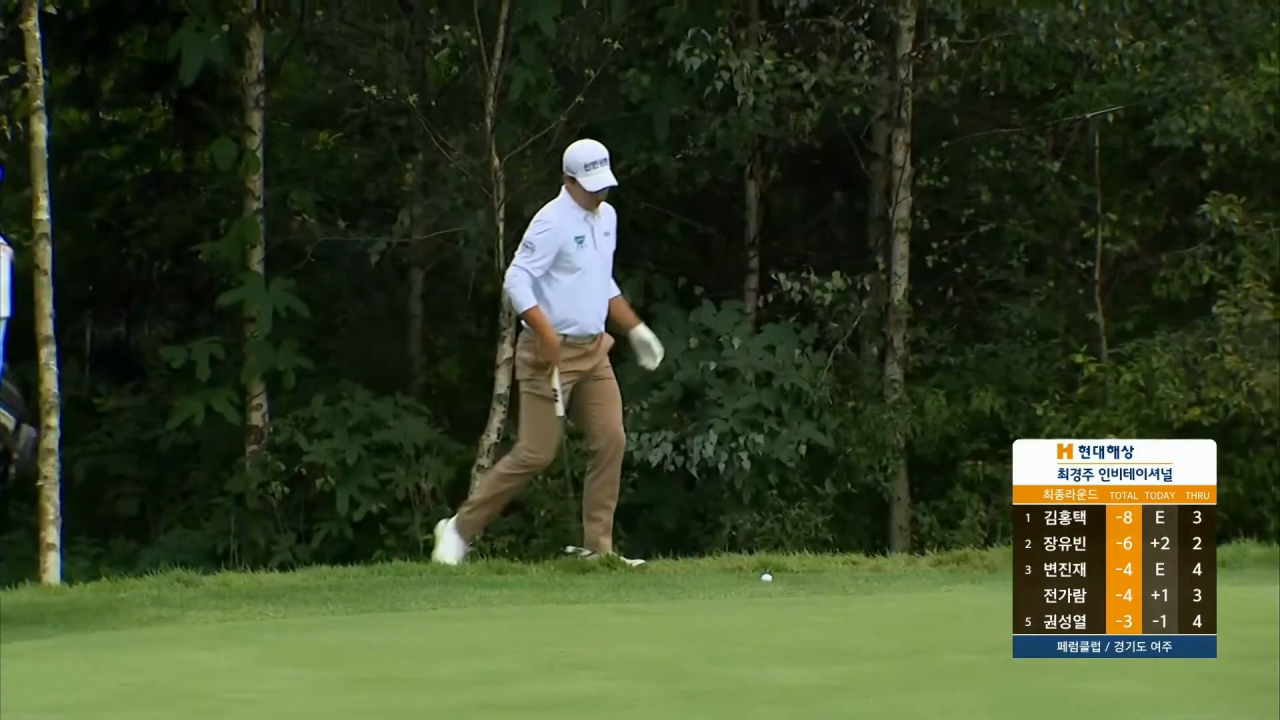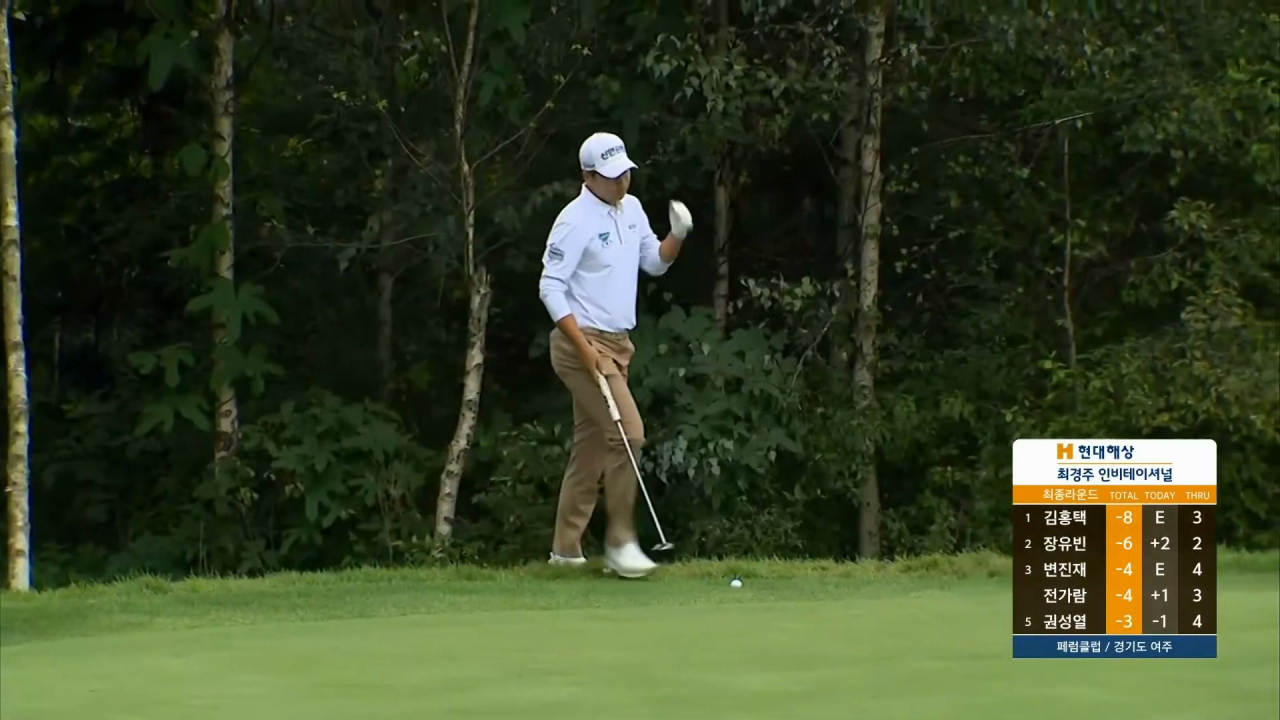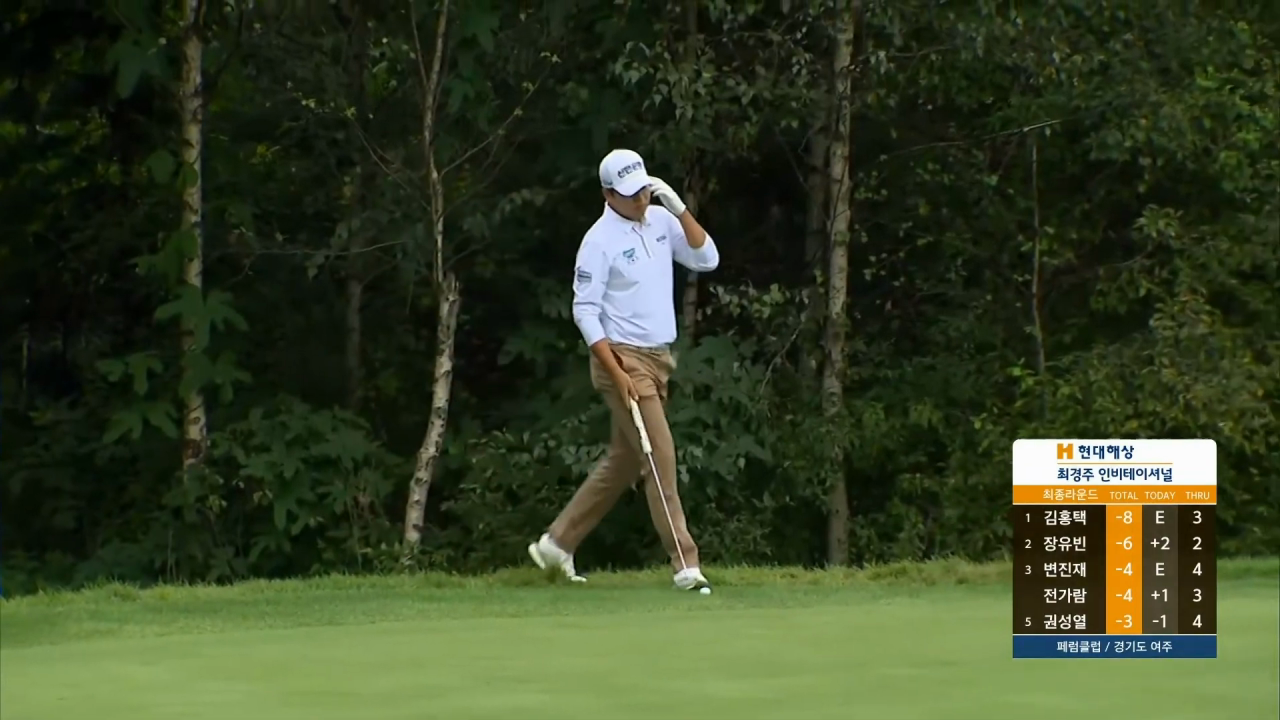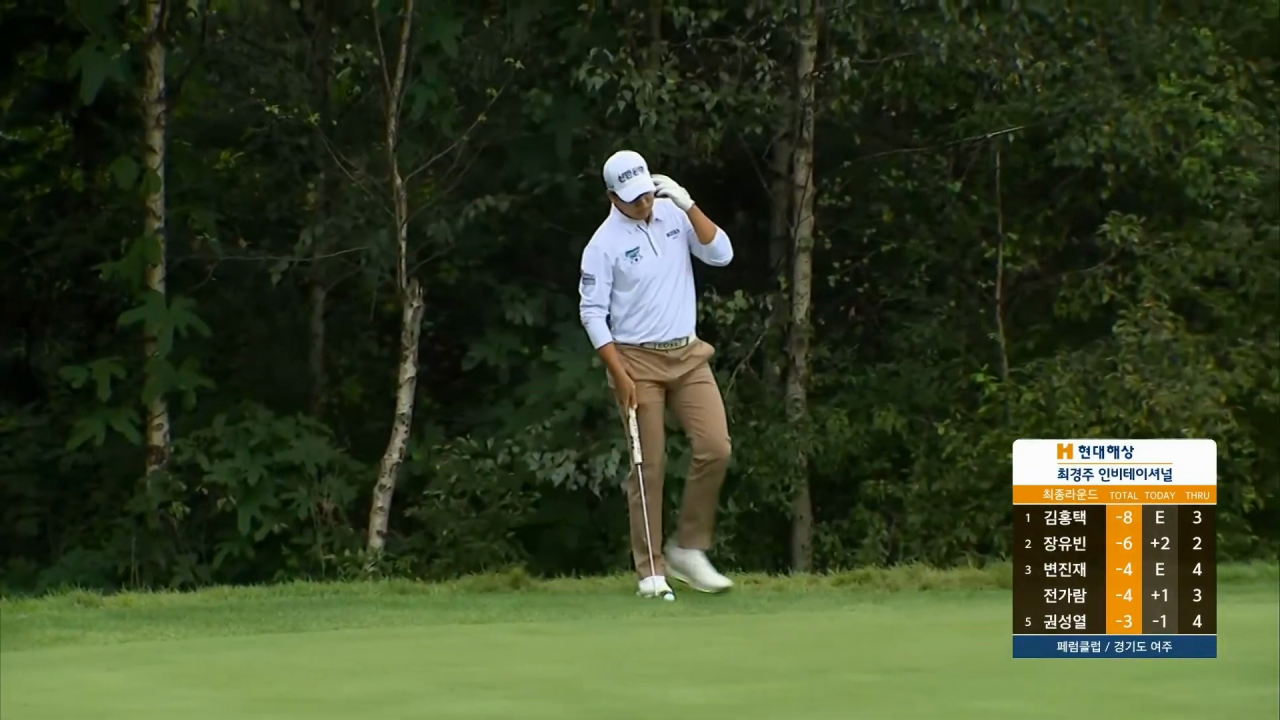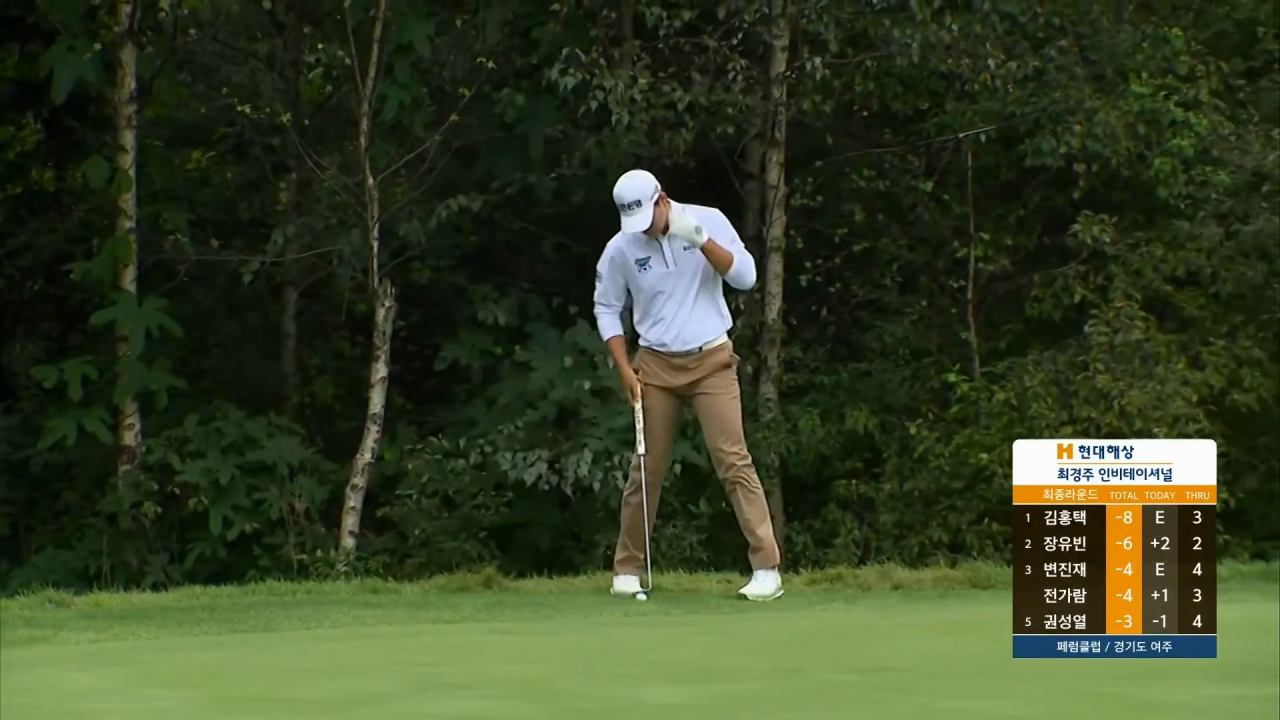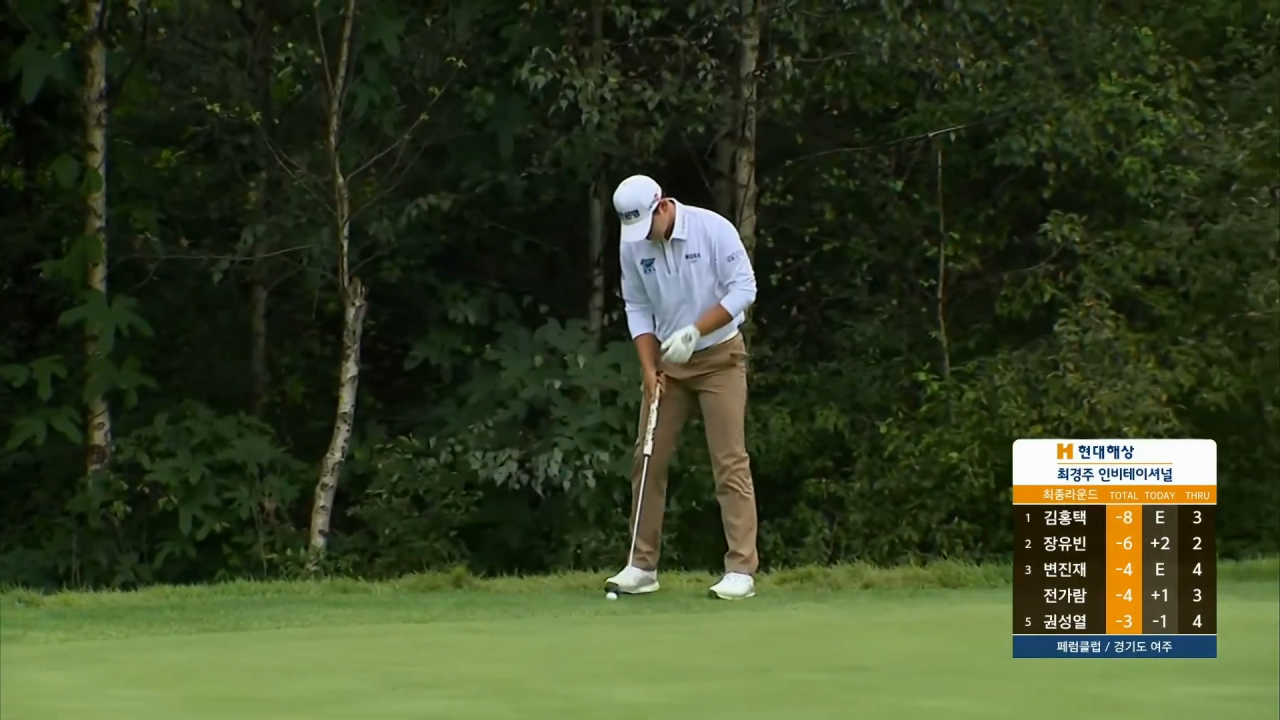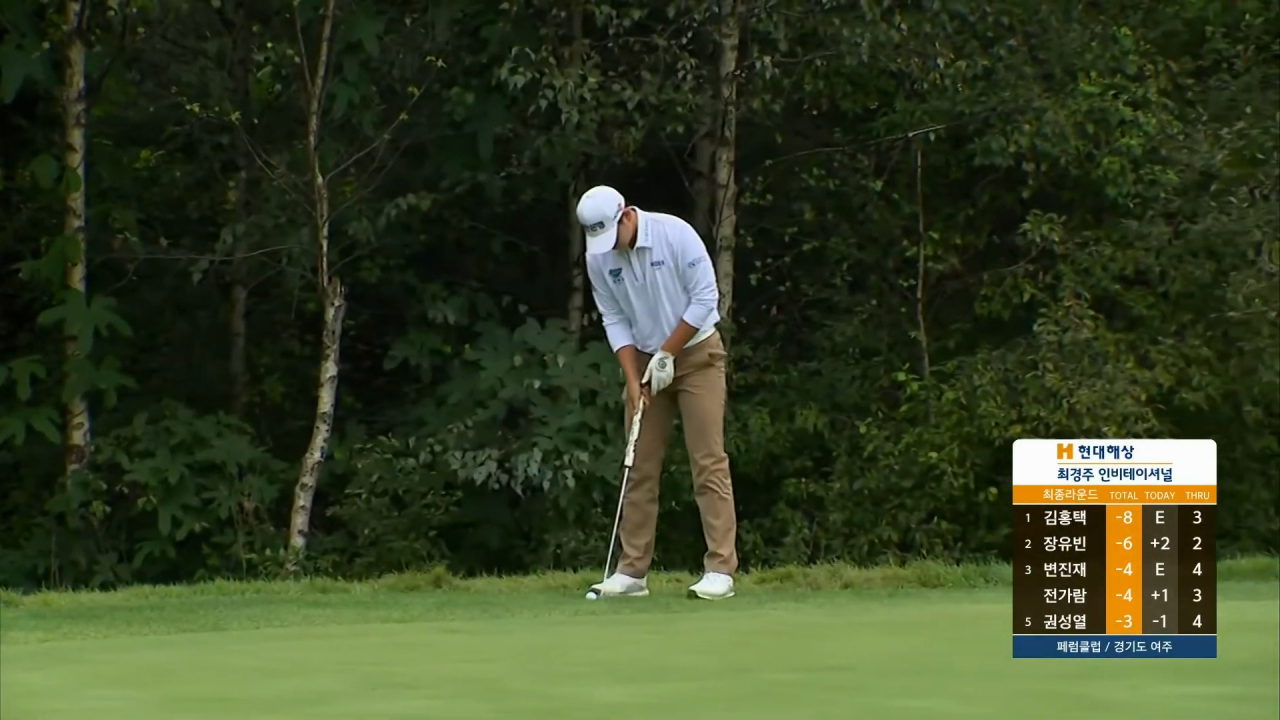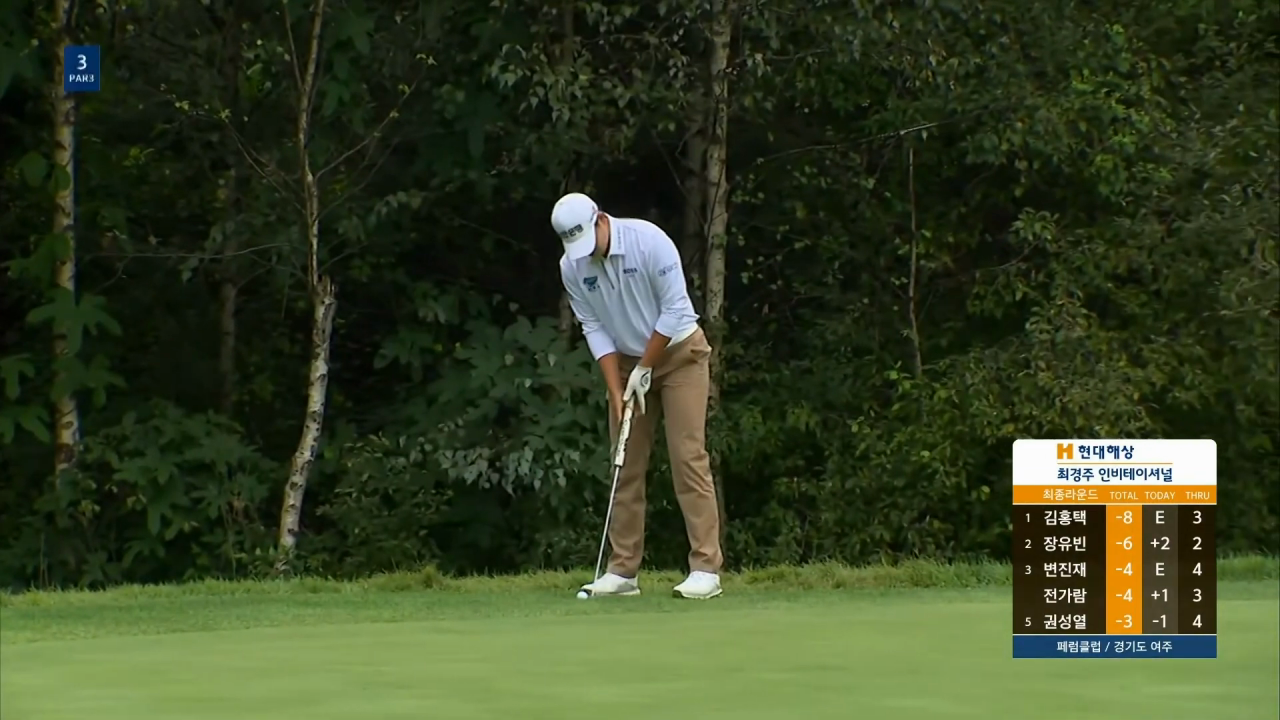
dt=0.3s
person 1, frame 1
left shoulder: (607, 216)
right shoulder: (552, 221)
right elbow: (516, 280)
left wrist: (635, 328)
right wrist: (546, 334)
left hip: (593, 350)
right hip: (546, 352)
left knee: (612, 445)
right knee: (535, 453)
left ankle: (597, 546)
right ankle: (459, 527)
person 1, frame 2
left shoulder: (631, 208)
right shoulder: (576, 219)
left elbow: (655, 261)
right elbow: (551, 288)
left wrist: (678, 234)
right wrist: (583, 345)
left hip: (616, 343)
right hip: (583, 346)
left knee: (590, 449)
right knee: (628, 436)
left ankle: (566, 550)
right ankle: (620, 542)
person 1, frame 3
left shoulder: (660, 219)
right shoulder: (600, 240)
left elbow: (707, 260)
right elbow: (585, 311)
left wrist: (679, 208)
right wrist: (614, 370)
left hip: (658, 359)
right hip: (622, 361)
left knee: (622, 462)
right knee: (659, 461)
left ankle: (556, 542)
right ankle: (683, 564)
person 1, frame 4
left shoulder: (674, 214)
right shoulder: (604, 243)
left elbow: (721, 255)
right elbow: (592, 314)
left wrist: (688, 203)
right wrist: (621, 375)
left hip: (688, 355)
right hip: (637, 360)
left knee: (715, 450)
right knee: (649, 466)
left ankle: (688, 549)
right ankle: (650, 568)
person 1, frame 5
left shoulder: (707, 221)
right shoulder: (620, 248)
left elbow: (745, 275)
right elbow: (607, 309)
left wrist: (701, 241)
right wrist: (623, 367)
left hip: (712, 362)
right hip: (655, 365)
left knee: (732, 460)
right knee: (646, 468)
left ankle: (766, 567)
right ankle: (628, 568)
person 1, frame 6
left shoulder: (714, 228)
right shoulder: (632, 246)
left elbow: (744, 290)
right elbow: (637, 309)
left wrist: (692, 331)
right wrist: (648, 368)
left hip: (719, 356)
right hip: (669, 361)
left knee: (729, 460)
right knee: (649, 457)
left ankle: (741, 569)
right ankle: (643, 565)
person 1, frame 7
left shoulder: (676, 234)
right shoulder: (598, 258)
left elbow: (705, 299)
right elbow: (615, 321)
left wrist: (667, 354)
right wrist: (632, 378)
left hip: (697, 356)
right hip: (645, 361)
left knee: (708, 461)
right knee: (640, 466)
left ankle: (720, 569)
right ankle: (632, 570)
person 1, frame 8
left shoulder: (649, 240)
right shoulder: (571, 266)
left elbow: (675, 309)
right elbow: (594, 328)
left wrist: (644, 368)
right wrist: (615, 389)
left hip: (680, 353)
right hip: (627, 363)
left knee: (687, 456)
right knee: (627, 465)
left ankle: (705, 568)
right ankle: (623, 570)
